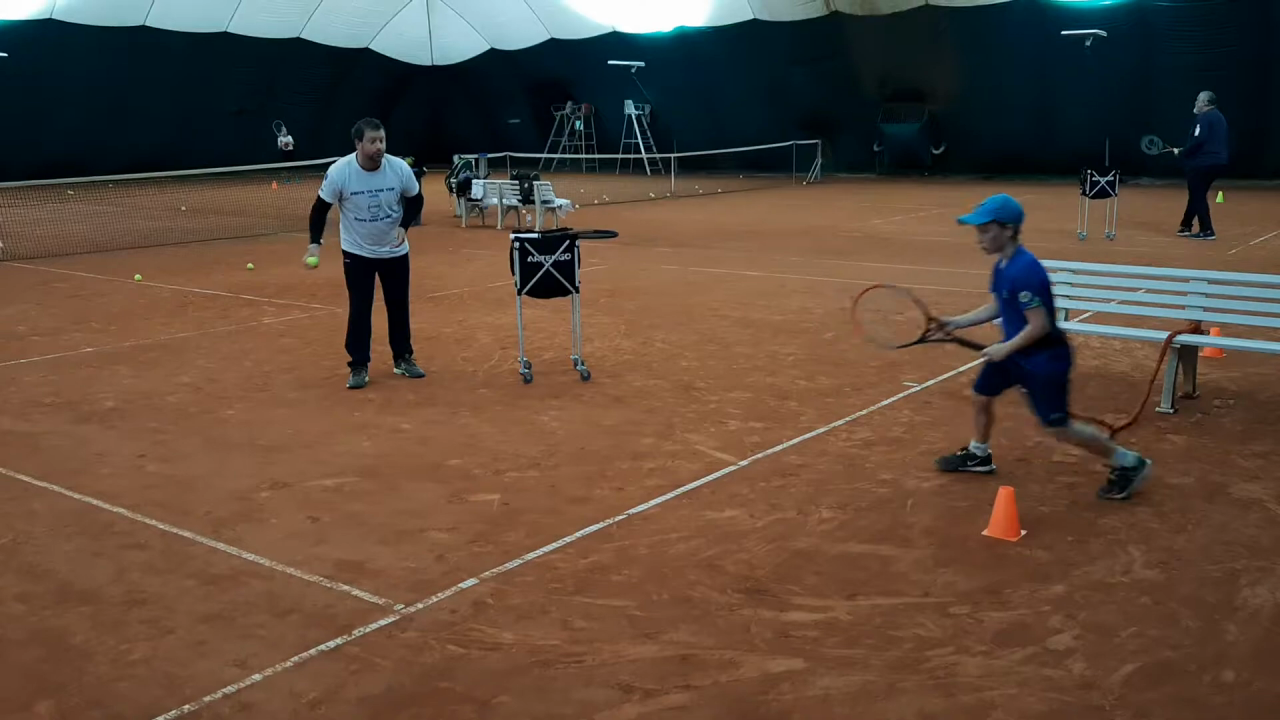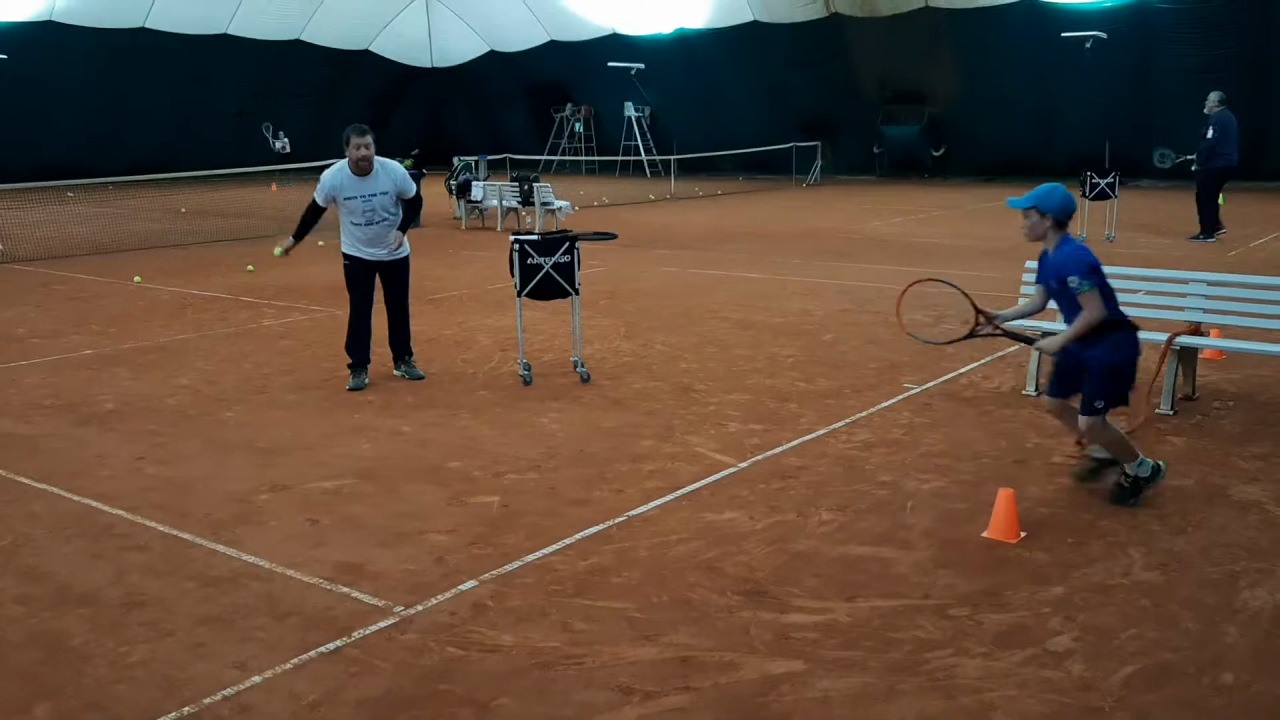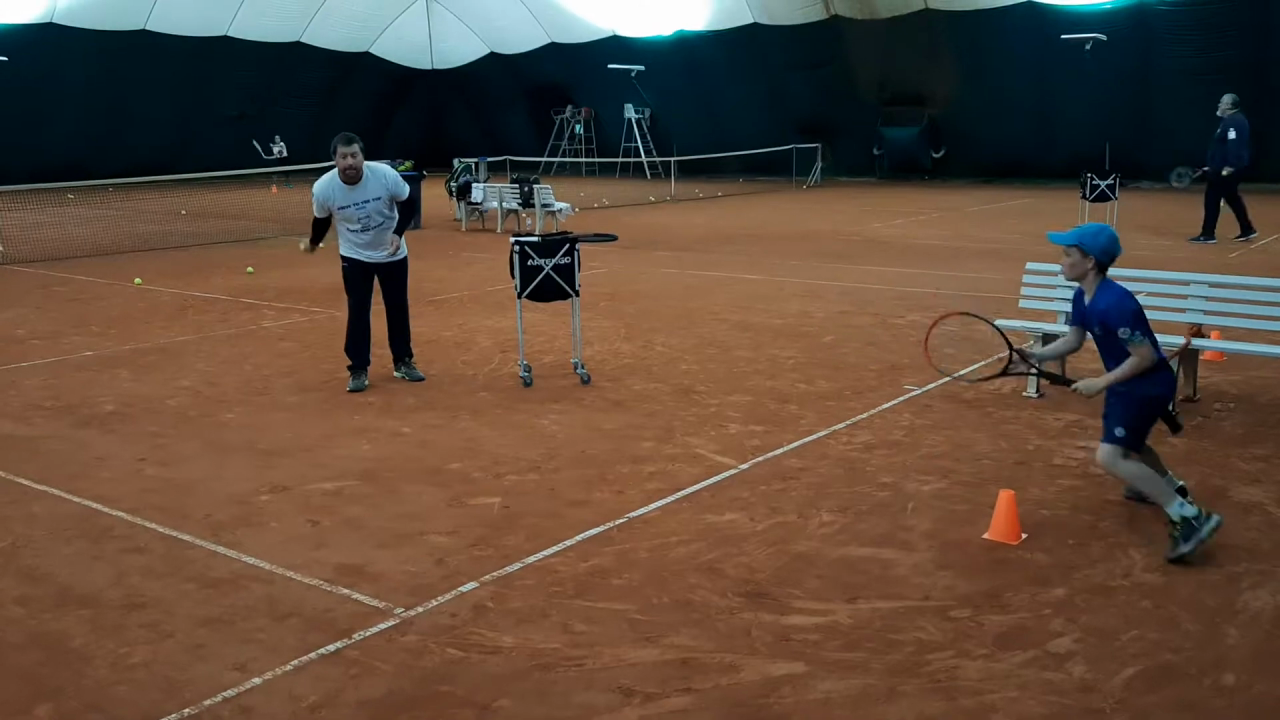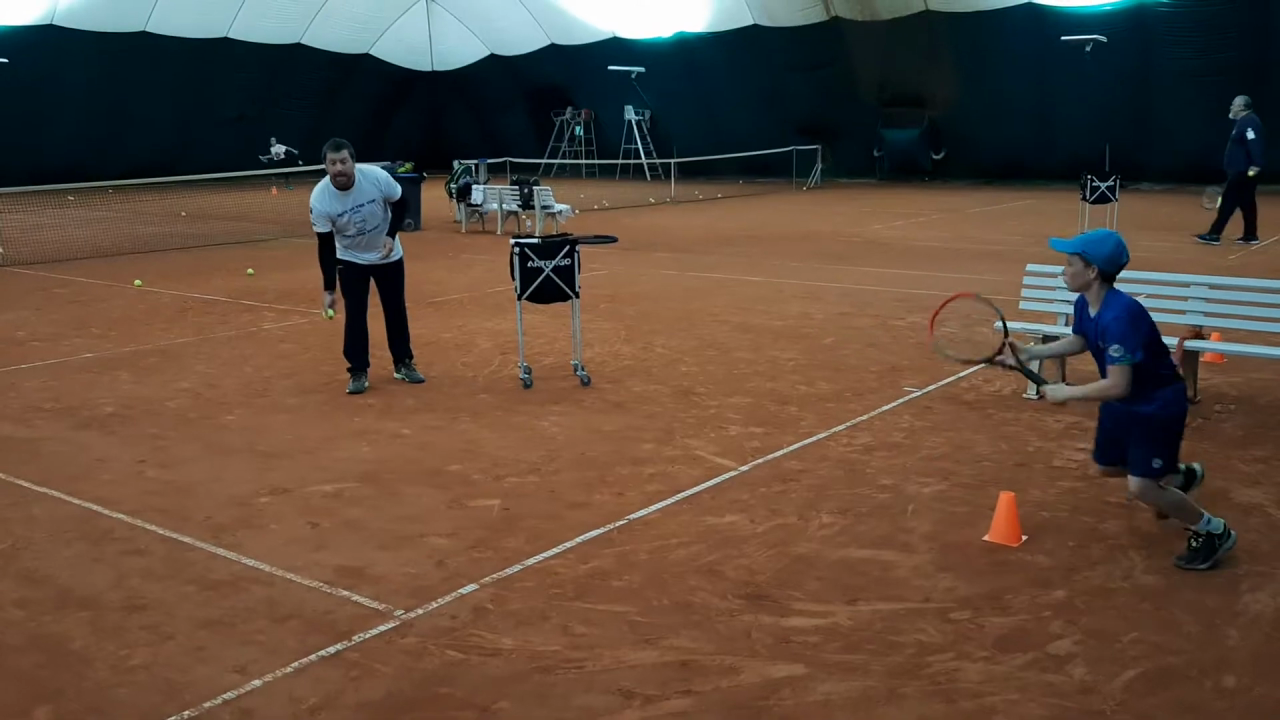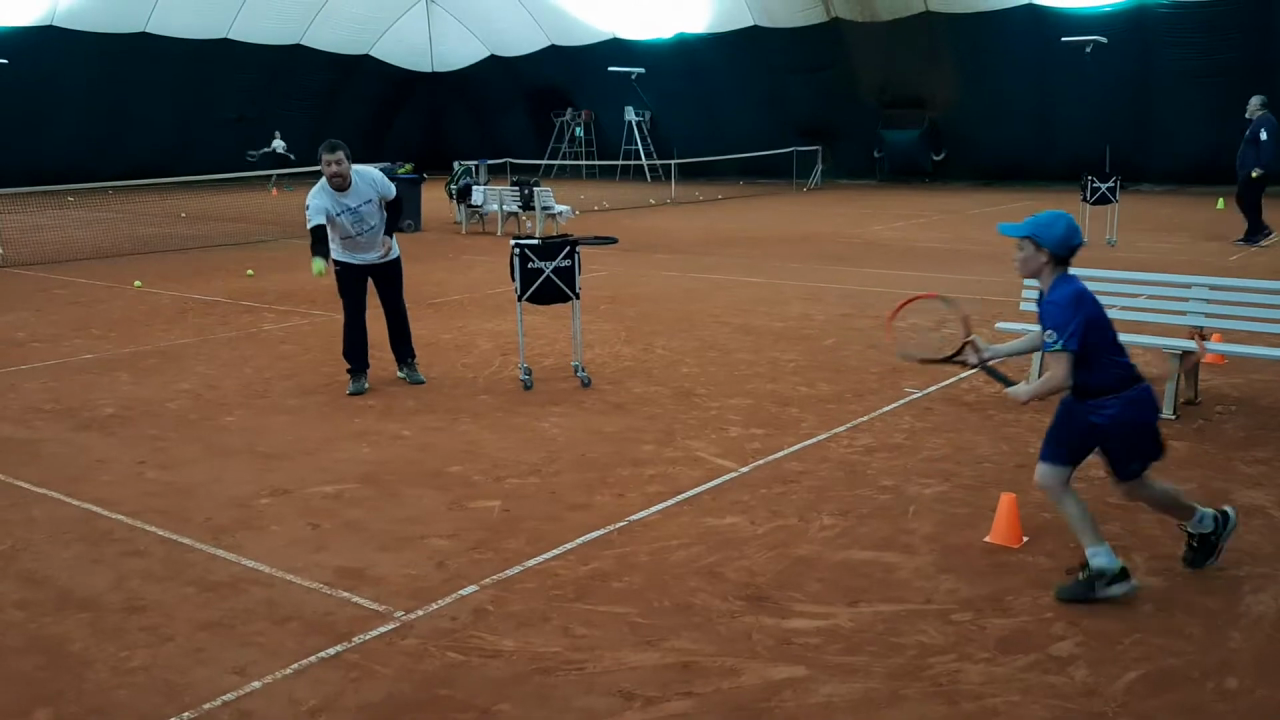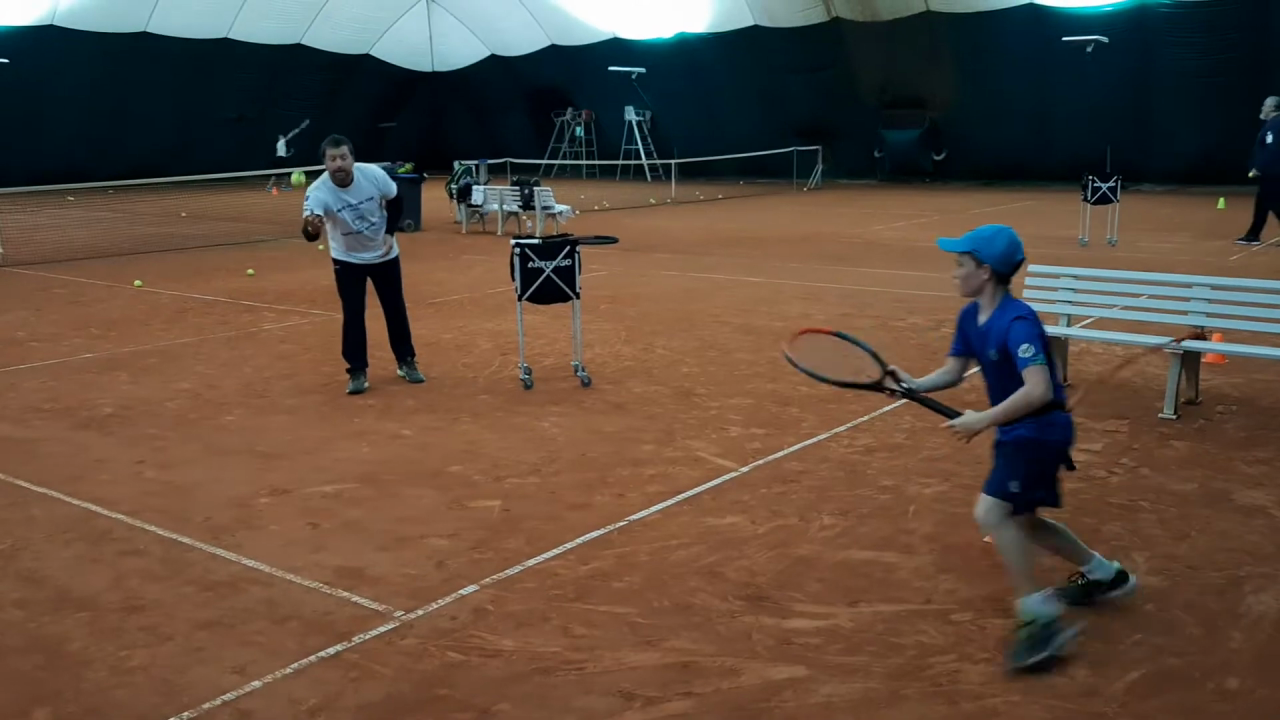
dt=0.2s
person 1, frame 1
left shoulder: (1026, 271)
right shoulder: (1001, 265)
left elbow: (1040, 326)
right elbow: (996, 308)
left wrist: (1005, 349)
right wrist: (955, 323)
left hip: (1044, 357)
right hip: (1015, 350)
left knee: (1059, 428)
right knee: (980, 397)
left ankle: (1128, 463)
right ankle: (979, 454)
person 1, frame 2
left shoulder: (1073, 258)
right shoulder: (1048, 256)
left elbow: (1095, 311)
right elbow: (1039, 301)
left wrist: (1059, 341)
right wrist: (1001, 317)
left hip: (1110, 345)
right hip: (1081, 342)
left knee: (1090, 424)
right knee: (1055, 404)
left ankle: (1143, 470)
right ankle: (1103, 455)
person 1, frame 3
left shoulder: (1115, 303)
right shoulder: (1083, 296)
left elbow: (1146, 357)
right elbow: (1074, 341)
left wrist: (1101, 382)
right wrist: (1035, 355)
left hip: (1148, 383)
right hip: (1126, 380)
left knee: (1109, 457)
right knee: (1126, 446)
left ankle: (1189, 517)
right ankle: (1170, 488)
person 1, frame 4
left shoulder: (1120, 317)
right shoulder: (1084, 305)
left elbow: (1117, 386)
right elbow: (1077, 343)
left wrist: (1067, 393)
right wrist: (1030, 353)
left hip: (1158, 402)
right hip: (1124, 399)
left knee: (1140, 486)
right knee: (1110, 466)
left ankle: (1213, 531)
right ankle: (1181, 476)
person 1, frame 5
left shoulder: (1065, 301)
right shoulder: (1051, 294)
left elbow: (1059, 378)
right elbow: (1046, 340)
left wrist: (1026, 393)
right wrist: (992, 352)
left hip: (1121, 404)
right hip: (1084, 401)
left knee: (1134, 487)
right knee: (1048, 479)
left ankle: (1209, 524)
right ankle: (1106, 568)
person 1, frame 6
left shoulder: (1018, 320)
right shoulder: (970, 316)
left elbow: (1039, 390)
right elbow: (953, 370)
left wrist: (984, 419)
right wrist: (914, 384)
left hip: (1040, 433)
right hip: (1015, 432)
left knee: (989, 514)
right knee: (1019, 522)
left ankle: (1042, 614)
right ankle: (1104, 574)
person 2, frame 1
left shoulder: (399, 168)
right shoulder: (338, 172)
left elbow: (415, 200)
right elbow: (320, 209)
left wrist: (404, 225)
right wrist: (315, 242)
left hip: (395, 250)
right hip: (357, 252)
left knee: (399, 305)
right knee: (360, 309)
left ankle: (403, 358)
right ankle: (359, 366)
person 2, frame 2
left shoulder: (394, 170)
right shoulder: (332, 178)
left elbow: (414, 201)
right elbow: (315, 211)
left wrist: (401, 229)
right wrist: (295, 239)
left hip: (395, 252)
right hip: (356, 254)
left knee: (399, 307)
right knee: (359, 311)
left ankle: (403, 360)
right ankle: (359, 368)
person 2, frame 3
left shoulder: (385, 174)
right shoulder: (324, 188)
left elbow: (407, 204)
right elbow: (322, 221)
left wrist: (398, 233)
right wrist: (313, 244)
left hip: (392, 254)
right hip: (355, 257)
left knee: (397, 308)
right knee: (358, 312)
left ankle: (403, 362)
right ankle: (359, 370)
person 2, frame 4
left shoulder: (377, 177)
right shoulder: (320, 198)
left elbow: (400, 204)
right elbow: (326, 246)
left wrist: (391, 235)
right wrist: (328, 289)
left hip: (388, 255)
right hip: (350, 260)
left knee: (396, 309)
right knee: (355, 314)
left ankle: (403, 363)
right ankle: (358, 371)
person 2, frame 5
left shoulder: (372, 177)
right shoulder: (317, 198)
left elbow: (395, 203)
right elbow: (318, 238)
left wrist: (388, 234)
right wrist: (320, 260)
left hip: (385, 255)
right hip: (348, 260)
left knee: (396, 309)
right knee: (353, 315)
left ankle: (406, 363)
right ankle: (358, 372)
person 2, frame 6
left shoulder: (374, 174)
right shoulder: (318, 192)
left elbow: (395, 202)
right elbow: (310, 233)
left wrist: (390, 233)
right wrist: (311, 226)
left hip: (384, 253)
right hip: (347, 259)
left knee: (396, 309)
right knee: (353, 315)
left ankle: (406, 361)
right ankle: (357, 372)
